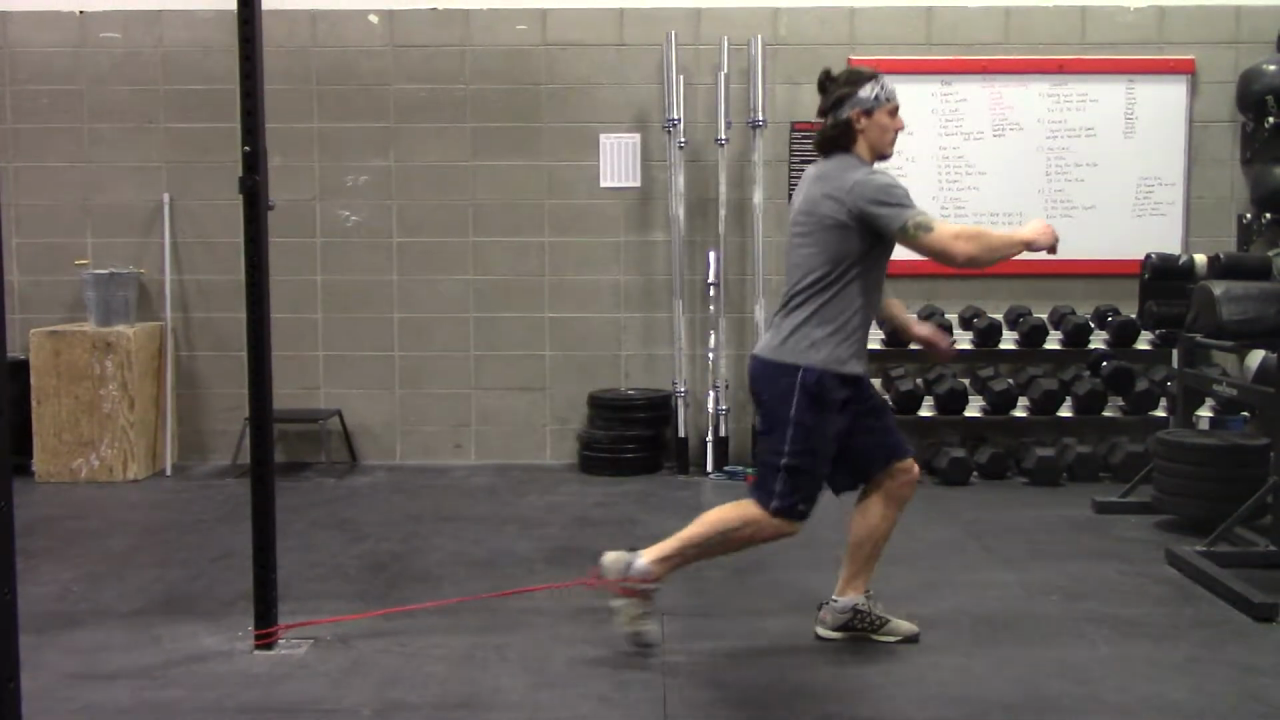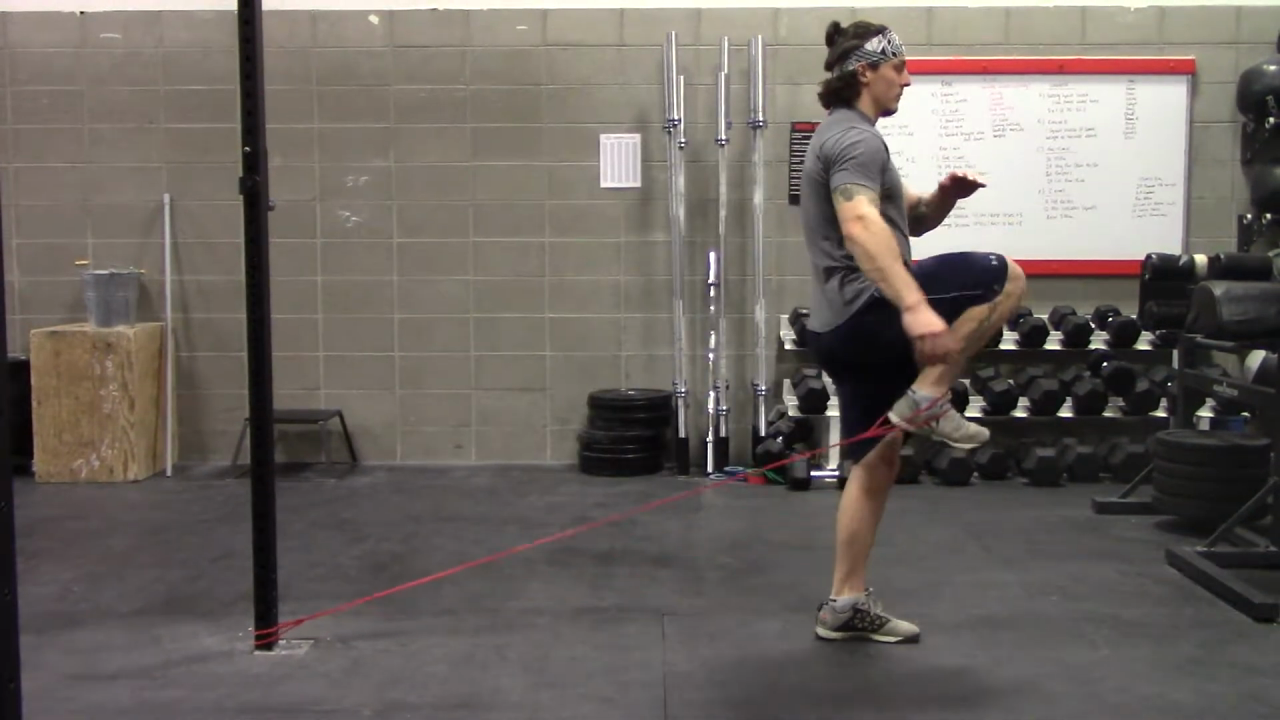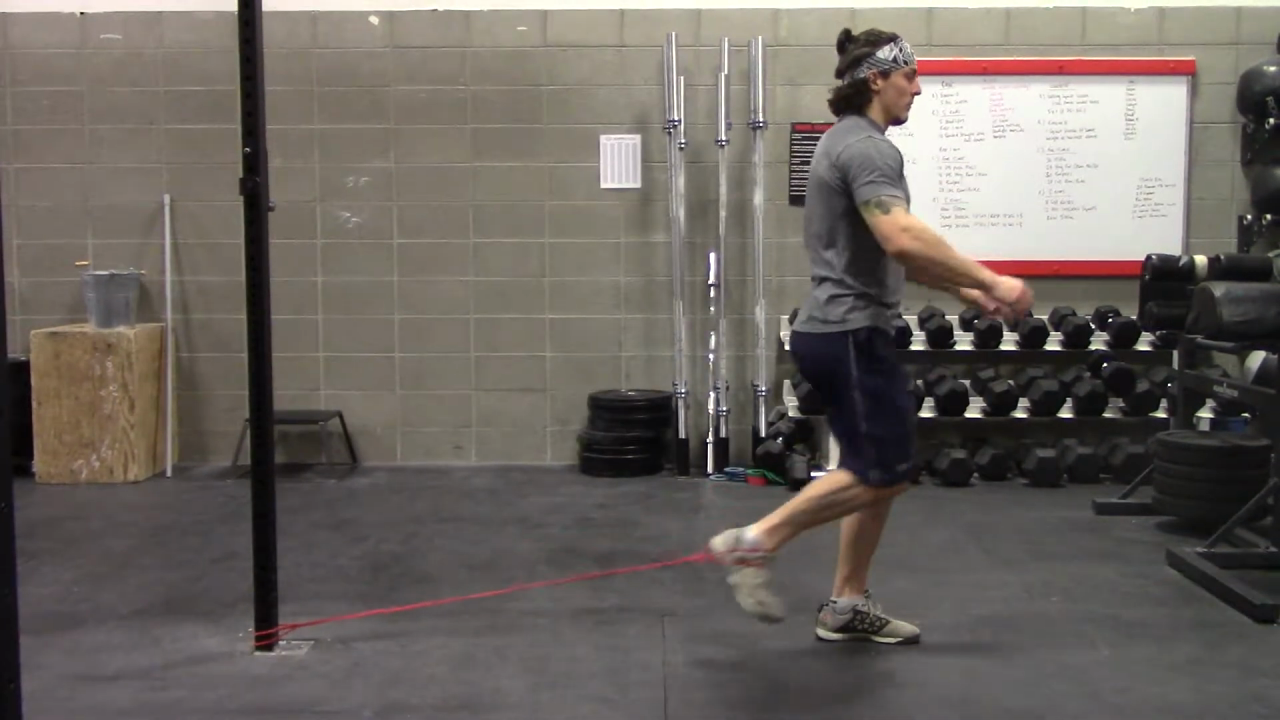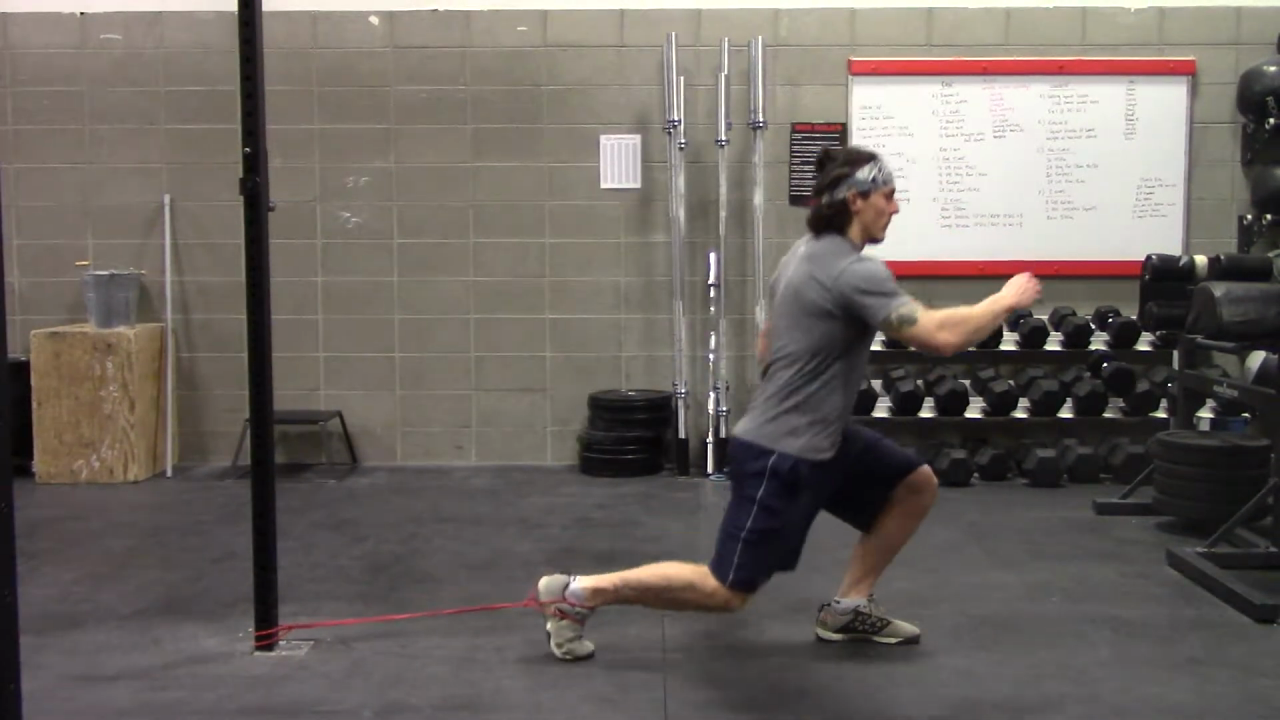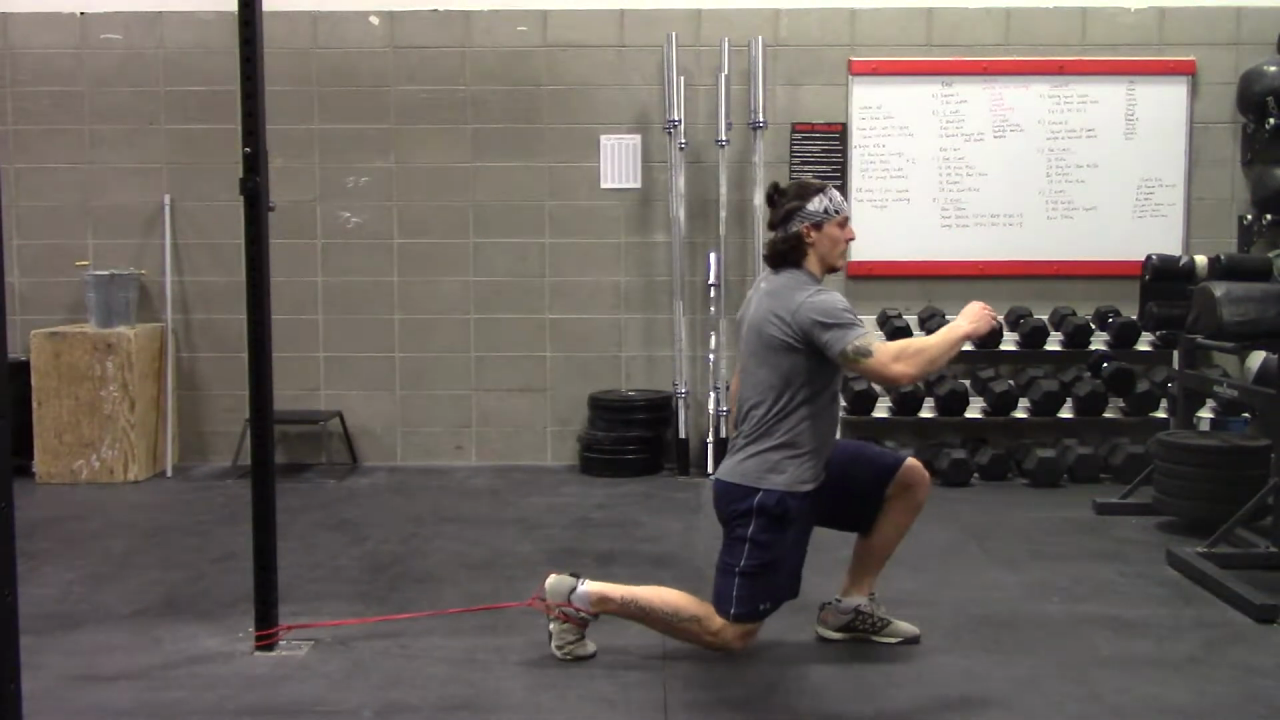
dt=0.5s
person 1, frame 1
left shoulder: (828, 177)
right shoulder: (863, 185)
right elbow: (955, 249)
left wrist: (910, 325)
right wrist: (1026, 237)
left hip: (828, 368)
right hip: (802, 372)
left knee: (898, 474)
right knee: (778, 512)
left ankle: (847, 605)
right ankle: (641, 570)
person 1, frame 2
left shoulder: (848, 136)
right shoulder: (853, 137)
left elbow: (907, 218)
right elbow: (861, 226)
left wrist: (944, 195)
right wrist: (914, 306)
left hip: (847, 325)
right hip: (868, 310)
left knee: (876, 463)
right knee: (1003, 280)
left ankle: (846, 605)
right ankle: (925, 400)
person 1, frame 3
left shoulder: (853, 141)
right shoulder: (865, 147)
left elbow: (887, 249)
right elbow: (902, 239)
left wrist: (962, 287)
right wrist: (989, 279)
left hip: (852, 333)
right hip: (847, 336)
left knee: (885, 473)
right knee: (879, 474)
left ankle: (845, 607)
right ankle: (755, 543)
person 1, frame 4
left shoulder: (807, 254)
right shoulder: (852, 271)
left elbow: (767, 345)
right elbow: (940, 337)
right wrist: (1005, 300)
left hip: (816, 441)
right hip: (781, 456)
left knee: (917, 486)
right knee: (726, 591)
left ankle: (848, 608)
right ankle: (576, 594)
person 1, frame 5
left shoulder: (776, 286)
right shoulder: (811, 302)
left elbow: (742, 382)
right elbow: (897, 367)
right wrist: (961, 328)
left hip: (795, 466)
right hip: (770, 489)
left knee: (909, 480)
right knee: (730, 631)
left ankle: (850, 606)
right ankle: (578, 597)
